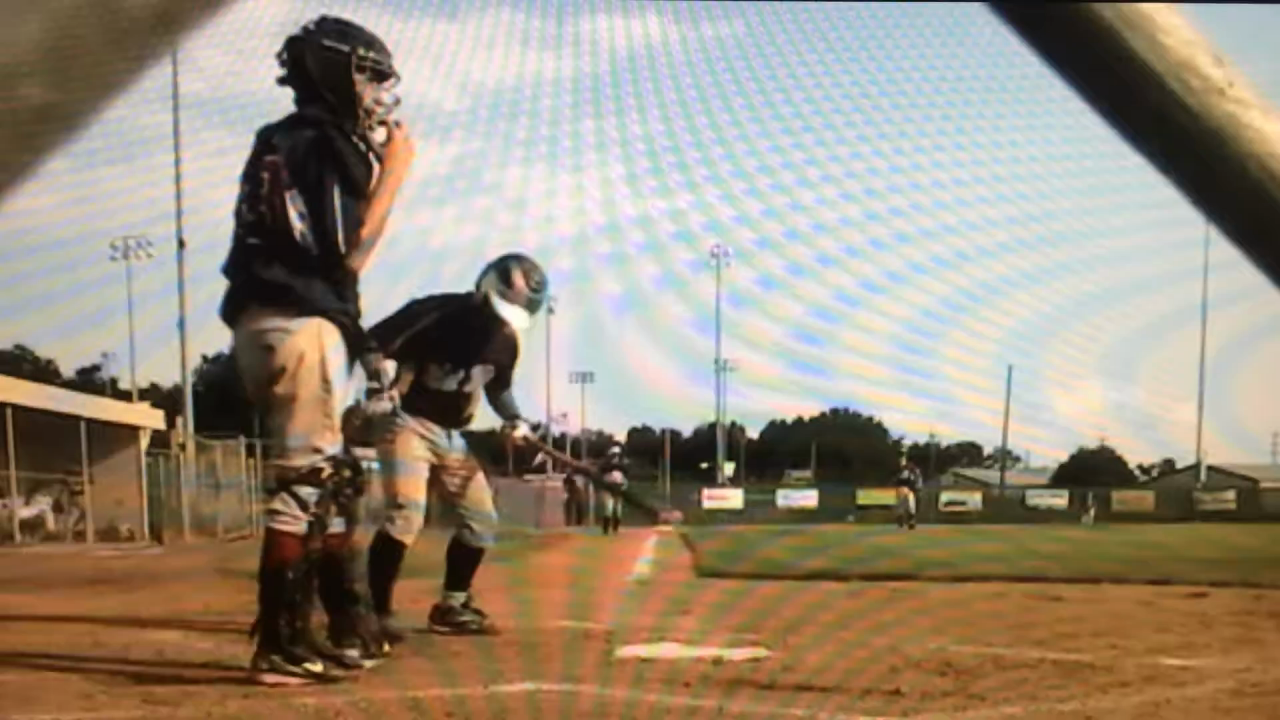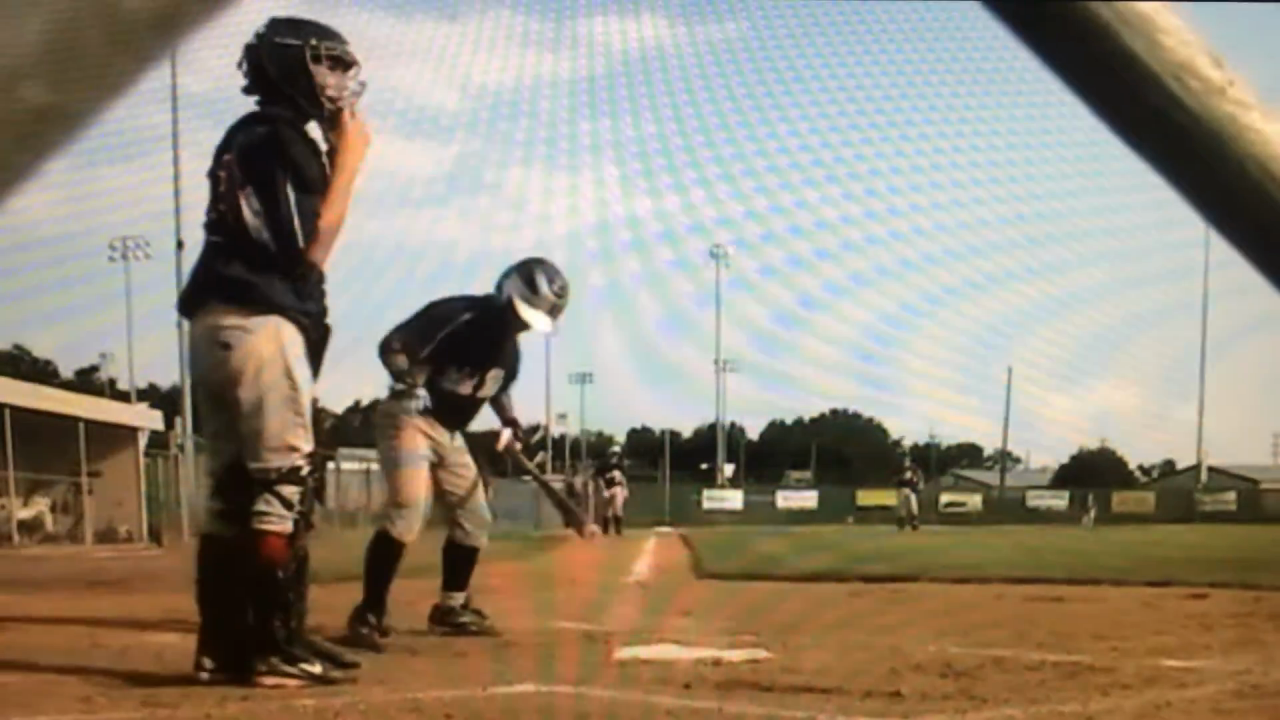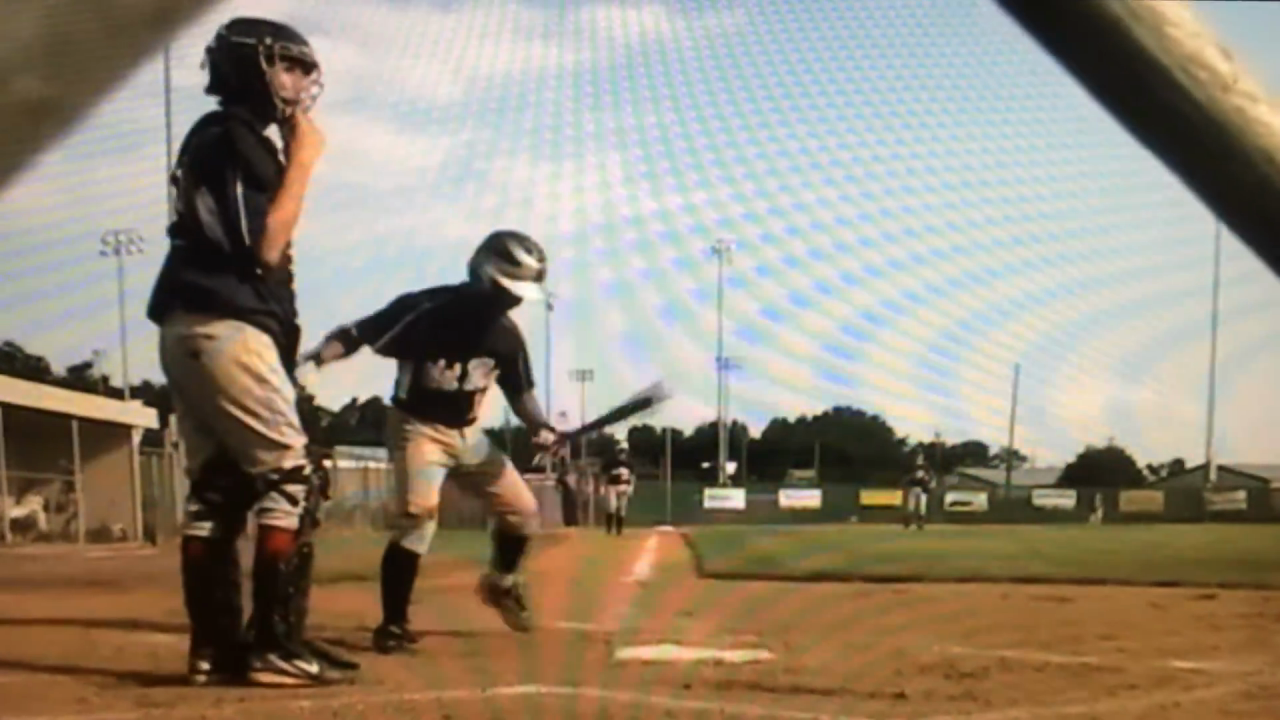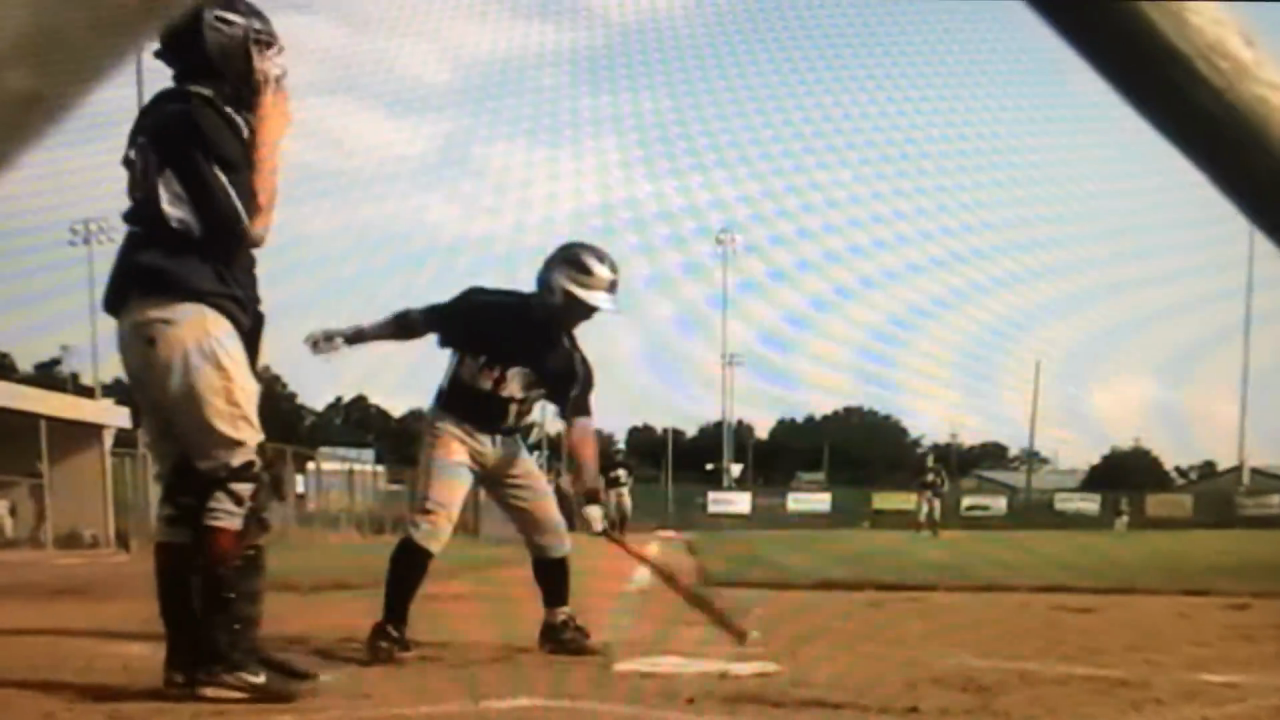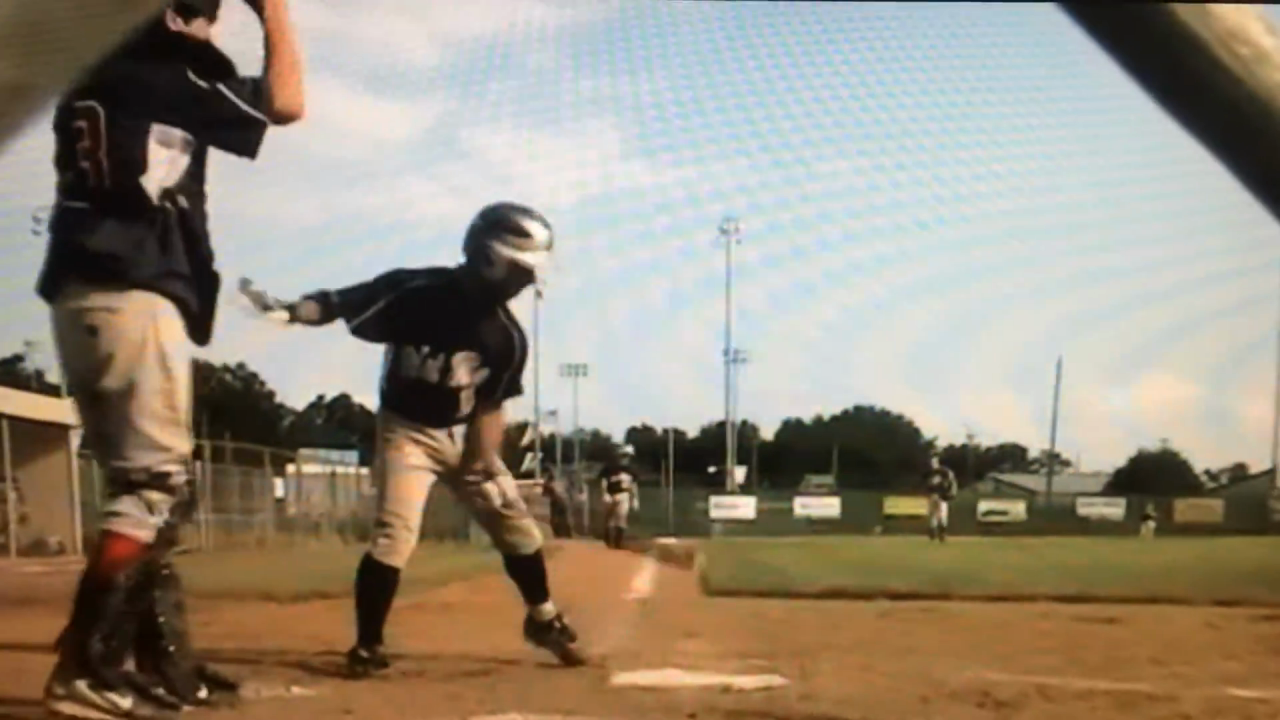
dt=0.5s
person 1, frame 1
left shoulder: (273, 143)
right shoulder: (329, 146)
right elbow: (349, 253)
right wrist: (392, 173)
left hip: (257, 324)
right hip: (302, 325)
left knee: (329, 478)
right knee: (307, 479)
left ankle: (346, 628)
right ankle: (282, 646)
person 1, frame 2
left shoulder: (244, 138)
right shoulder: (283, 139)
right elbow: (311, 249)
left wrist: (331, 160)
right wrist: (347, 164)
left hip: (217, 323)
right hip: (262, 325)
left knee: (233, 486)
right knee: (284, 483)
left ankle: (223, 643)
right ankle: (278, 647)
person 1, frame 3
left shoulder: (215, 139)
right shoulder: (236, 139)
right elbow: (265, 247)
left wrist: (291, 162)
right wrist: (302, 162)
left hip: (192, 329)
right hip: (227, 329)
left knee: (216, 489)
right knee: (289, 479)
left ankle: (215, 646)
right ankle: (276, 646)
person 1, frame 4
left shoulder: (167, 117)
right shoulder: (198, 118)
right elbow: (251, 227)
left wrist: (256, 135)
right wrist: (269, 137)
left hip: (152, 316)
right hip: (189, 313)
left knee: (186, 487)
right knee: (238, 477)
left ankle: (191, 654)
right ankle: (227, 655)
person 1, frame 5
left shoulder: (92, 74)
right shoulder: (163, 71)
right elbow: (285, 102)
left hip: (79, 296)
right hip: (136, 297)
left knee: (142, 481)
right knee: (154, 481)
person 2, frame 1
left shoulder: (506, 340)
right shoulder: (432, 313)
right elbow: (373, 341)
left wrist: (514, 418)
left hip: (451, 435)
right hip: (406, 423)
left knee: (481, 519)
right knee: (406, 513)
left ankle: (452, 606)
right ankle: (379, 613)
person 2, frame 2
left shoulder: (508, 346)
right shoulder: (453, 315)
right elbow: (394, 345)
left wrist: (509, 423)
right wrist: (406, 383)
left hip: (449, 435)
right hip: (410, 422)
left knee: (474, 519)
right knee: (406, 512)
left ankle: (451, 607)
right ankle: (370, 613)
person 2, frame 3
left shoulder: (506, 334)
right shoulder: (423, 310)
left elbow: (521, 391)
right elbow: (355, 335)
left wrist: (541, 429)
right wrist: (316, 357)
left hip: (467, 433)
right hip: (417, 428)
left knee: (522, 506)
right knee: (415, 521)
left ankle: (501, 583)
right ankle: (392, 625)
person 2, frame 4
left shoulder: (569, 359)
right shoulder: (485, 308)
left elbow: (579, 425)
right elbow: (416, 321)
left wrist: (590, 492)
right wrist: (350, 336)
left hip: (505, 442)
right hip: (453, 430)
left knee: (551, 529)
right knee: (432, 523)
left ankle: (558, 623)
right ankle: (391, 628)
person 2, frame 5
left shoulder: (505, 333)
right shoulder: (412, 291)
left elbow: (490, 408)
right elbow: (330, 305)
left wrist: (489, 473)
right wrist: (287, 309)
left hip: (463, 433)
right hip: (406, 431)
left knee: (517, 523)
right knee: (394, 535)
left ankle: (545, 621)
right ankle: (367, 647)
